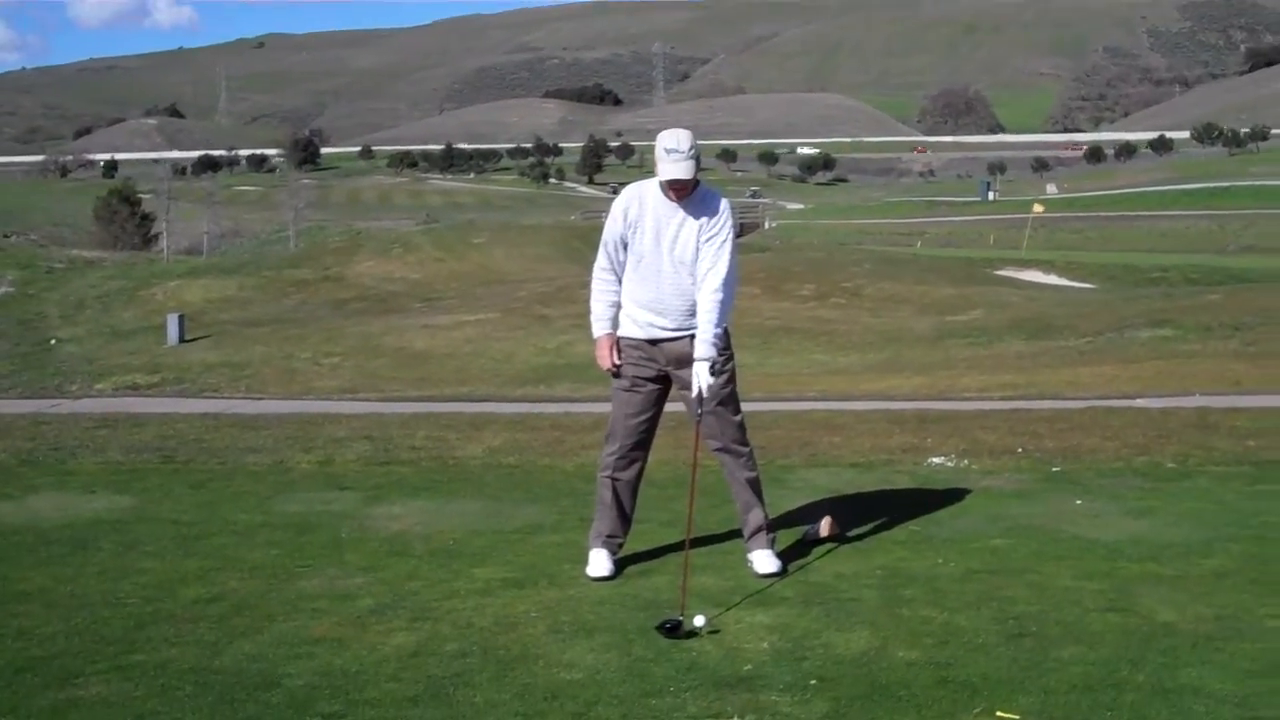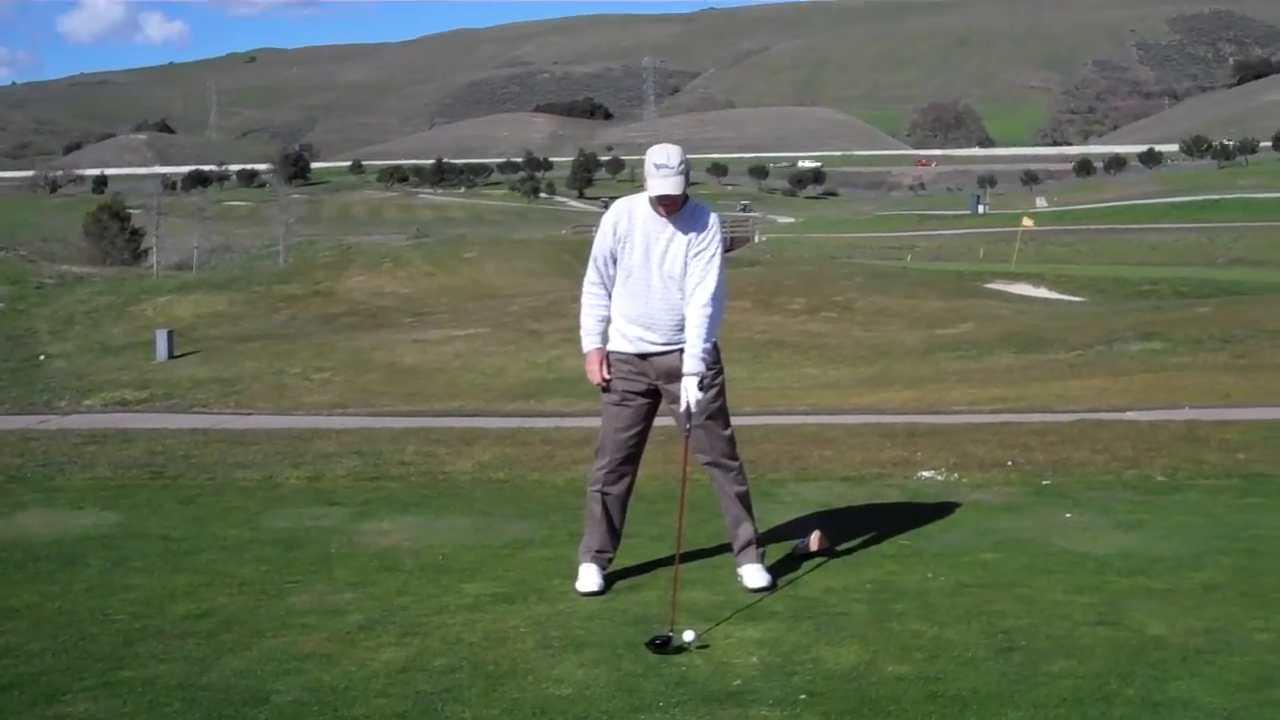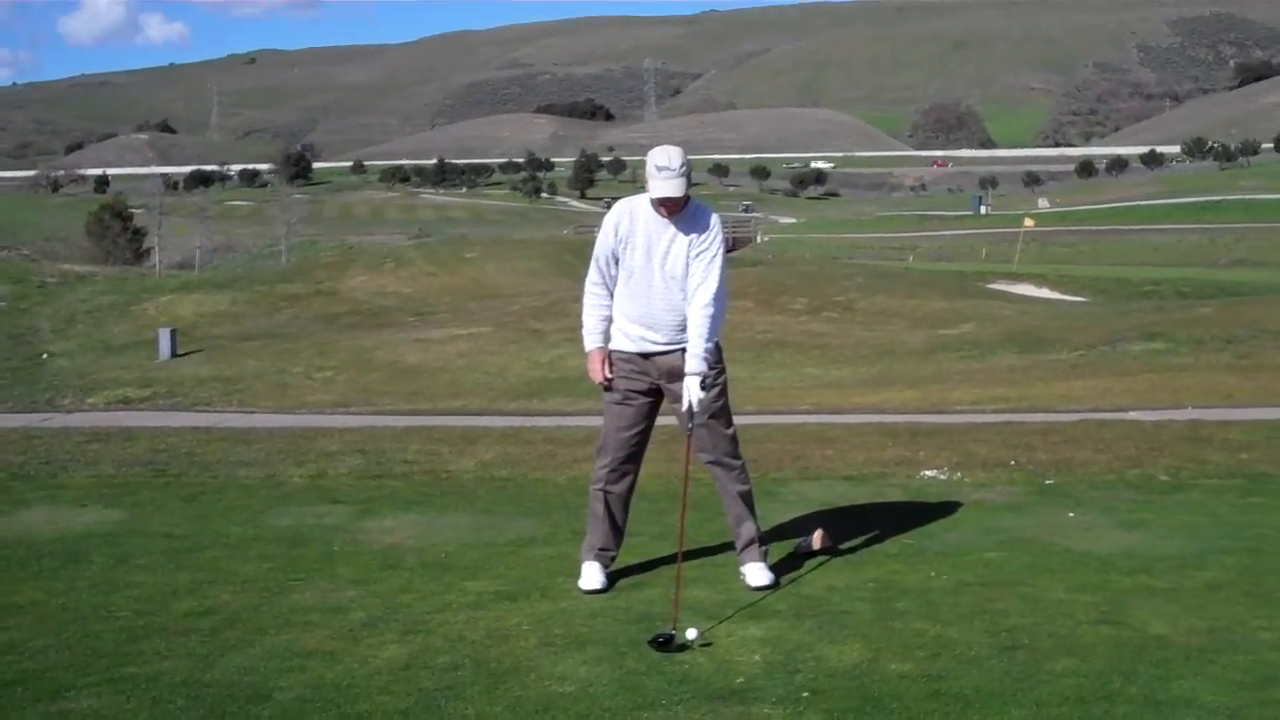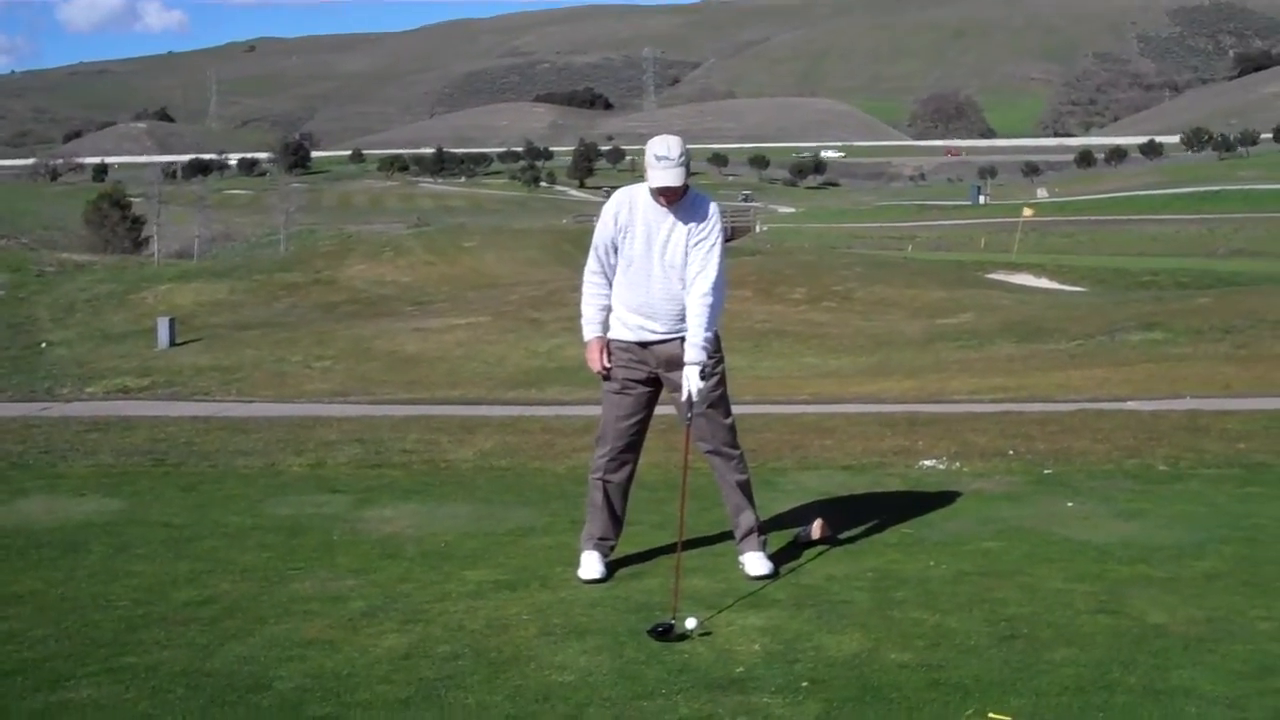
dt=0.1s
person 1, frame 1
left shoulder: (716, 209)
right shoulder: (631, 200)
left elbow: (715, 285)
right elbow: (607, 269)
left wrist: (704, 355)
right wrist: (603, 330)
left hip: (699, 342)
right hip: (639, 343)
left knee: (731, 441)
right knee: (622, 445)
left ankle: (759, 541)
right ankle: (603, 544)
person 1, frame 2
left shoulder: (705, 223)
right shoulder: (621, 215)
left elbow: (703, 299)
right elbow: (598, 283)
left wrist: (692, 369)
right wrist: (593, 344)
left hip: (689, 357)
right hip: (628, 357)
left knee: (720, 456)
right knee: (612, 460)
left ankle: (748, 555)
right ankle: (593, 559)
person 1, frame 3
left shoulder: (707, 224)
right shoulder: (622, 215)
left elbow: (705, 299)
right elbow: (599, 283)
left wrist: (694, 369)
right wrist: (595, 344)
left hip: (690, 356)
right hip: (630, 356)
left knee: (723, 455)
right knee: (614, 458)
left ankle: (751, 553)
right ankle: (596, 557)
person 1, frame 4
left shoulder: (705, 213)
right shoulder: (621, 204)
left elbow: (704, 288)
right elbow: (598, 272)
left wrist: (693, 359)
right wrist: (594, 332)
left hip: (689, 345)
right hip: (629, 345)
left knee: (721, 443)
right knee: (613, 448)
left ankle: (750, 543)
right ankle: (595, 545)
